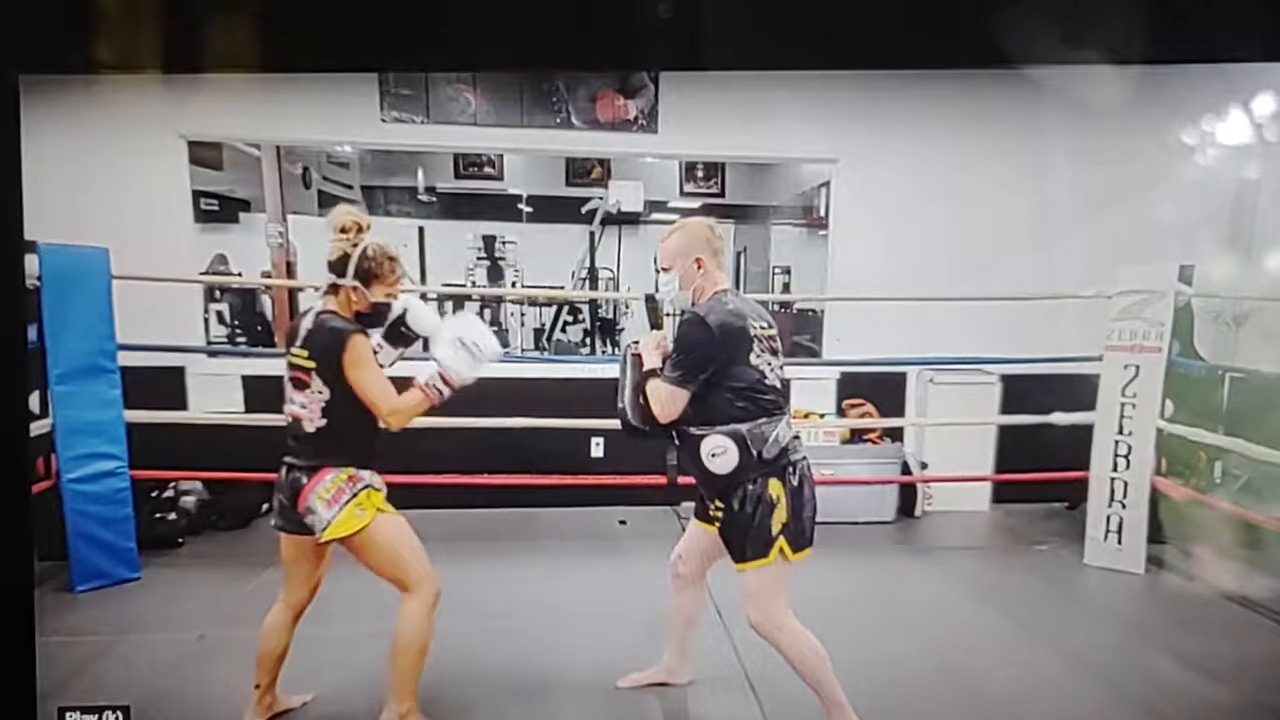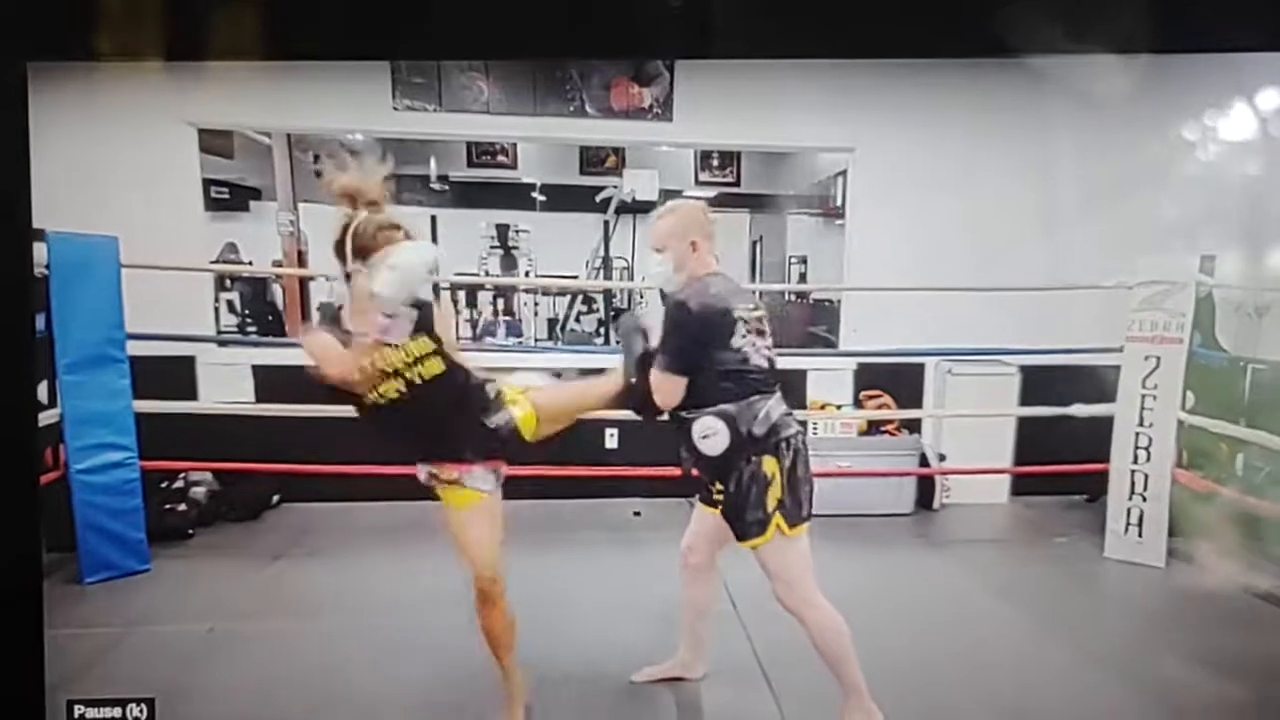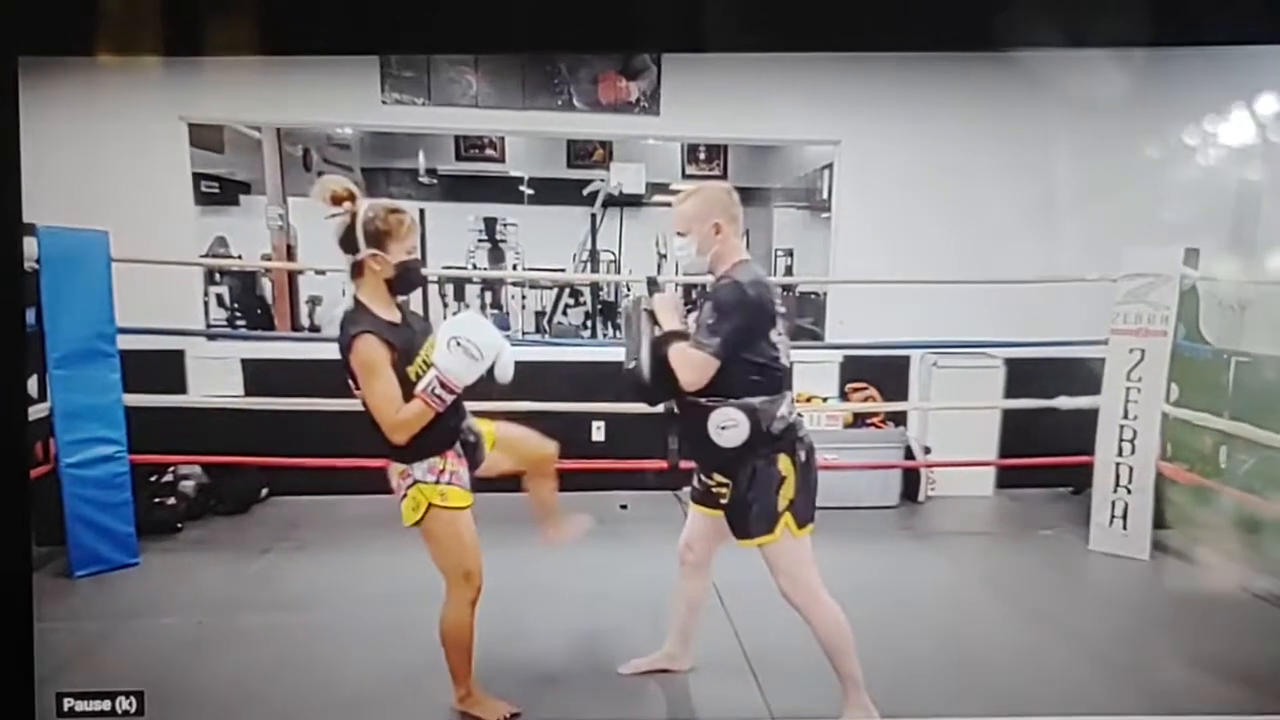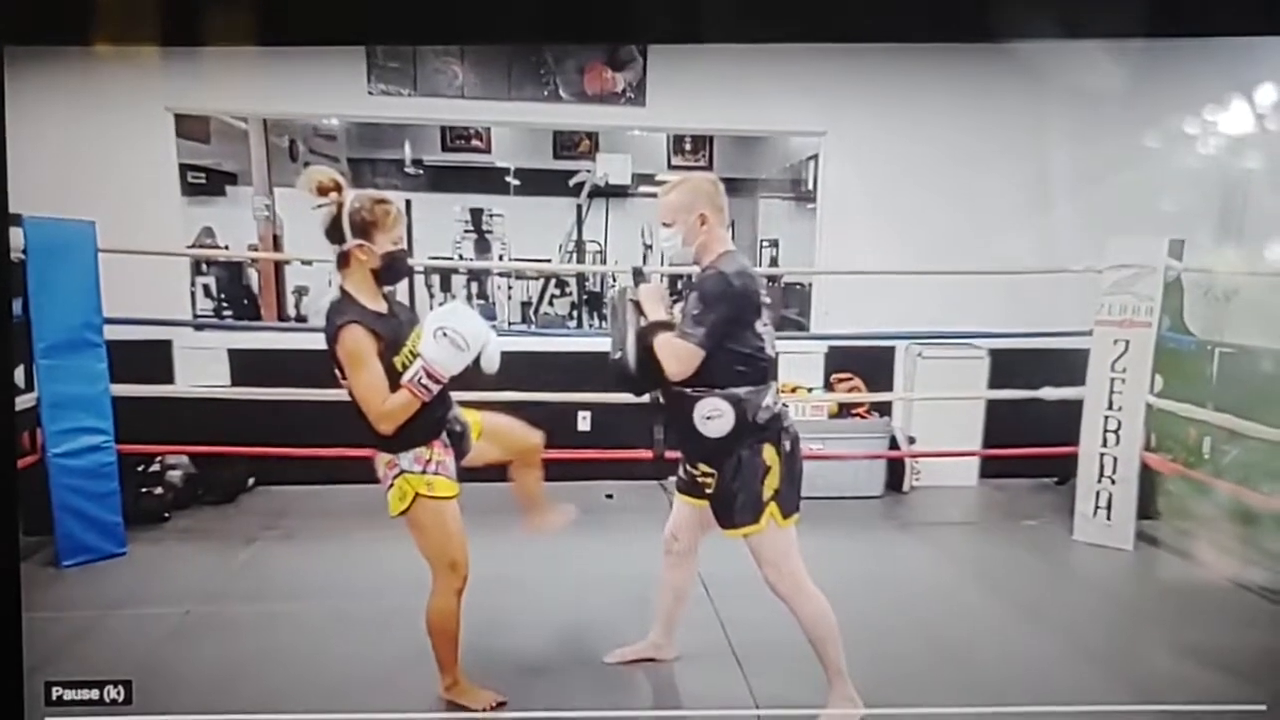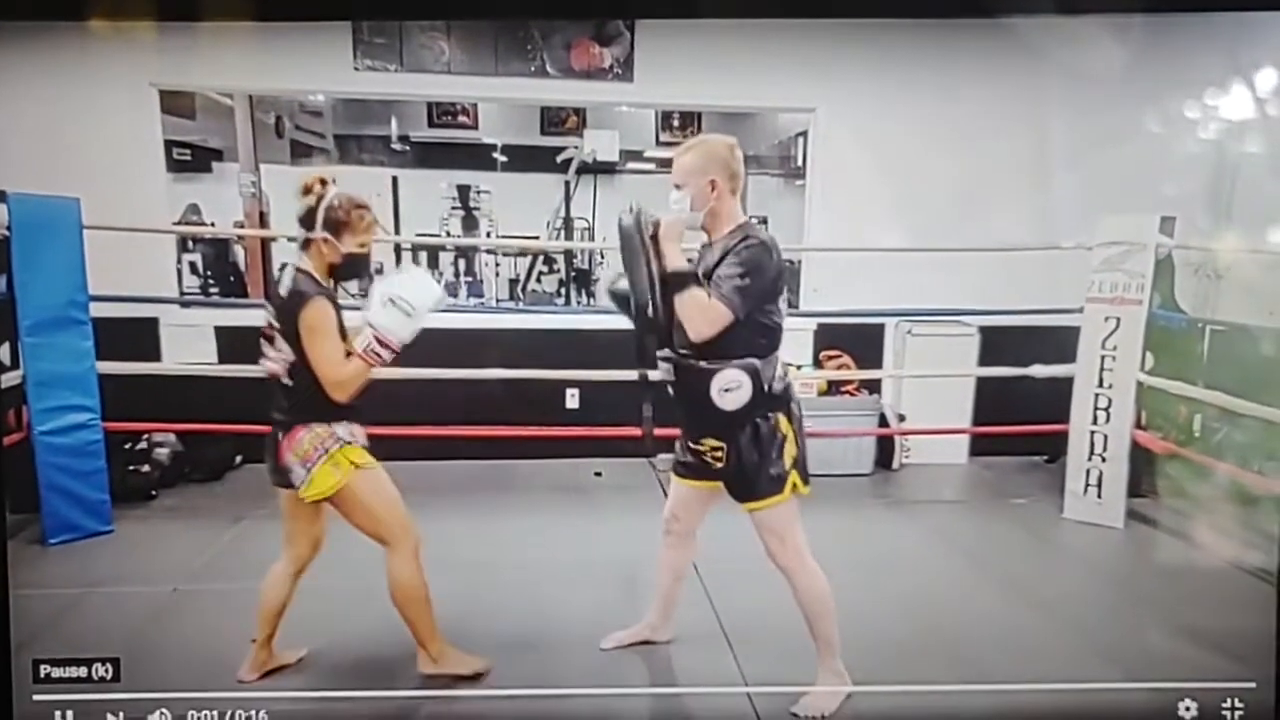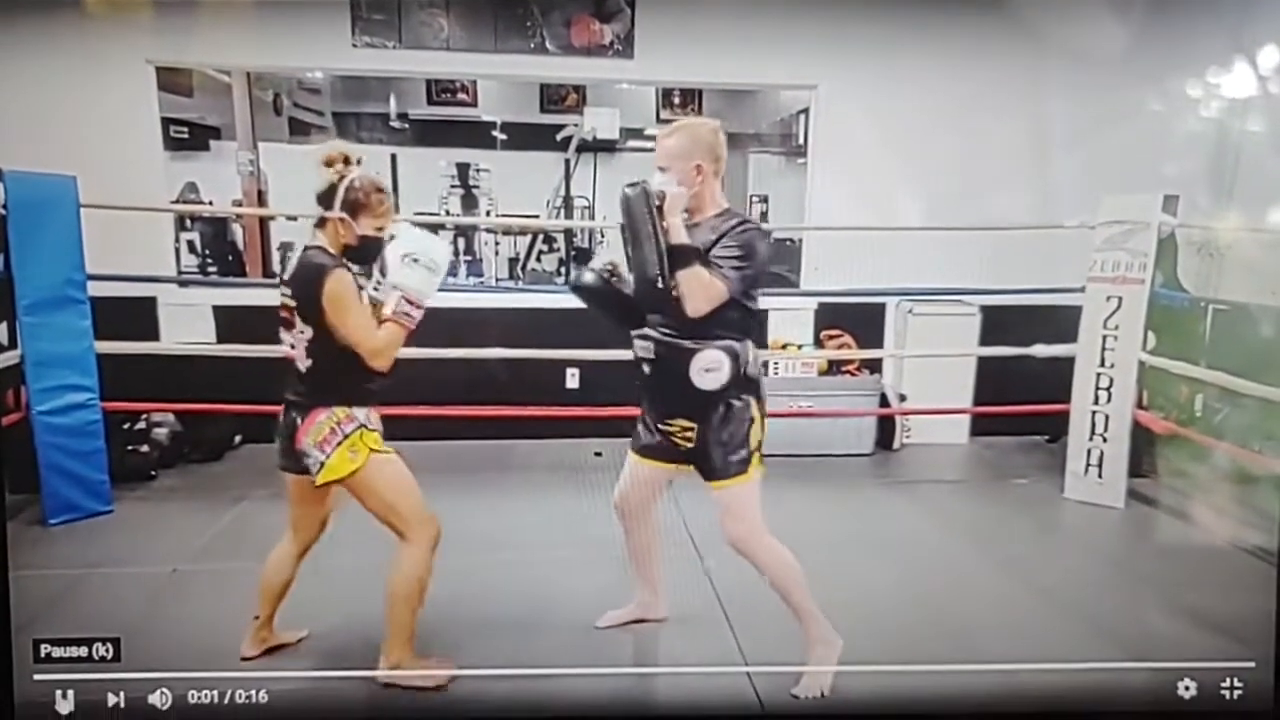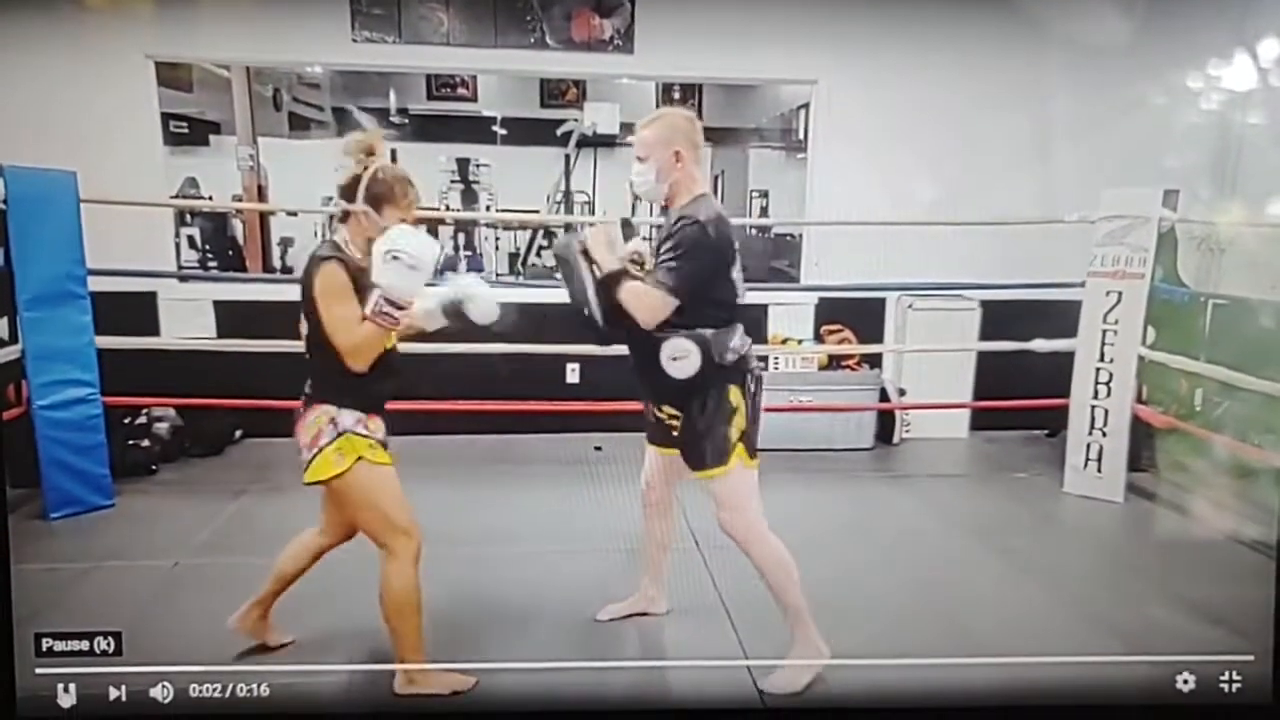
dt=0.5s
person 1, frame 1
left shoulder: (705, 322)
right shoulder: (750, 314)
left elbow: (666, 408)
left wrist: (651, 361)
right wrist: (674, 358)
left hip: (761, 484)
right hip: (737, 479)
left knee: (768, 616)
right knee: (685, 566)
right ankle: (674, 666)
person 1, frame 2
left shoulder: (691, 305)
right shoulder: (734, 294)
left elbow: (666, 397)
left wrist: (648, 353)
right wrist: (664, 356)
left hip: (760, 462)
right hip: (734, 459)
left knee: (795, 592)
right knee: (696, 555)
right ankle: (689, 659)
person 1, frame 3
left shoulder: (739, 292)
right shoulder: (738, 286)
left elbow: (693, 374)
right elbow: (713, 365)
left wrist: (669, 322)
right wrist: (675, 331)
left hip: (766, 460)
right hip: (730, 455)
left knee: (800, 586)
right knee: (692, 552)
right ankle: (676, 651)
person 1, frame 4
left shoulder: (725, 282)
right shoulder: (720, 278)
left elbow: (678, 363)
left wrist: (654, 314)
right wrist: (657, 322)
left hip: (752, 449)
right hip: (714, 445)
left knee: (784, 575)
right knee: (677, 541)
right ankle: (660, 640)
person 1, frame 5
left shoulder: (753, 250)
right shoulder: (714, 247)
left elbow: (702, 325)
right elbow: (693, 319)
left wrist: (672, 256)
right wrist: (660, 271)
left hip: (755, 422)
left knee: (786, 549)
right knee: (677, 521)
left ankle: (833, 672)
right ankle: (658, 622)
person 1, frame 6
left shoulder: (740, 234)
right shoulder: (678, 228)
left elbow: (699, 301)
right elbow: (659, 299)
left wrist: (673, 229)
right wrist: (620, 279)
left hip: (724, 403)
right hip: (668, 398)
left knee: (745, 531)
right knee: (631, 500)
left ankle: (822, 639)
right ankle: (650, 599)
person 1, frame 7
left shoulder: (698, 226)
right shoulder: (690, 218)
left elbow: (650, 312)
right elbow: (660, 296)
left wrist: (606, 260)
right wrist: (621, 269)
left hip: (717, 390)
right hip: (682, 387)
left knee: (741, 521)
right knee: (655, 491)
left ankle: (809, 643)
right ankle: (652, 593)
person 2, frame 1
left shoulder: (307, 325)
right shoulder: (348, 339)
right elbow: (394, 414)
left wrist: (393, 341)
right wrist: (449, 373)
left hip: (296, 480)
right hip: (340, 485)
left knee: (293, 598)
right knee: (423, 587)
person 2, frame 2
left shoulder: (421, 298)
right shoulder: (330, 337)
left elbow: (451, 358)
right elbow: (350, 373)
right wrist: (387, 315)
left hip: (491, 411)
right hip: (452, 464)
left knee: (596, 392)
right knee: (487, 585)
person 2, frame 3
left shoulder: (395, 309)
right shoulder: (364, 338)
right elbow: (398, 428)
left wrist: (473, 351)
right wrist: (451, 375)
left hip: (459, 434)
right hip: (426, 468)
left knee: (543, 452)
right knee: (466, 584)
left ankle: (552, 523)
person 2, frame 4
left shoulder: (381, 301)
right shoulder: (352, 326)
right elbow: (384, 417)
left wrist: (461, 336)
right wrist: (436, 363)
left hip: (443, 431)
right hip: (410, 459)
left knee: (530, 441)
right knee: (451, 574)
left ankle: (535, 512)
right ankle: (454, 685)
person 2, frame 5
left shoulder: (296, 287)
right shoulder: (313, 301)
left elbow: (334, 359)
right elbow: (340, 385)
left wrist: (384, 319)
right wrist: (388, 332)
left hip: (293, 439)
right hip: (322, 440)
left knee: (298, 551)
right knee: (403, 540)
left ankle: (260, 655)
right ankle: (434, 652)
person 2, frame 6
left shoulder: (307, 264)
right shoulder: (332, 277)
right elbow: (379, 353)
left wrist: (388, 291)
right wrist: (414, 294)
left hip: (304, 420)
right hip: (339, 425)
left knee: (303, 530)
right knee: (421, 529)
left ankle: (261, 632)
right ankle: (397, 658)
person 2, frame 7
left shoulder: (365, 262)
right shoulder: (332, 269)
left elbow: (384, 332)
right elbow: (358, 355)
left wrist: (434, 308)
right wrist: (396, 293)
left hip: (353, 420)
right hip: (340, 424)
left knee: (335, 528)
right knee: (404, 542)
left ankle: (254, 617)
right ankle: (413, 672)
